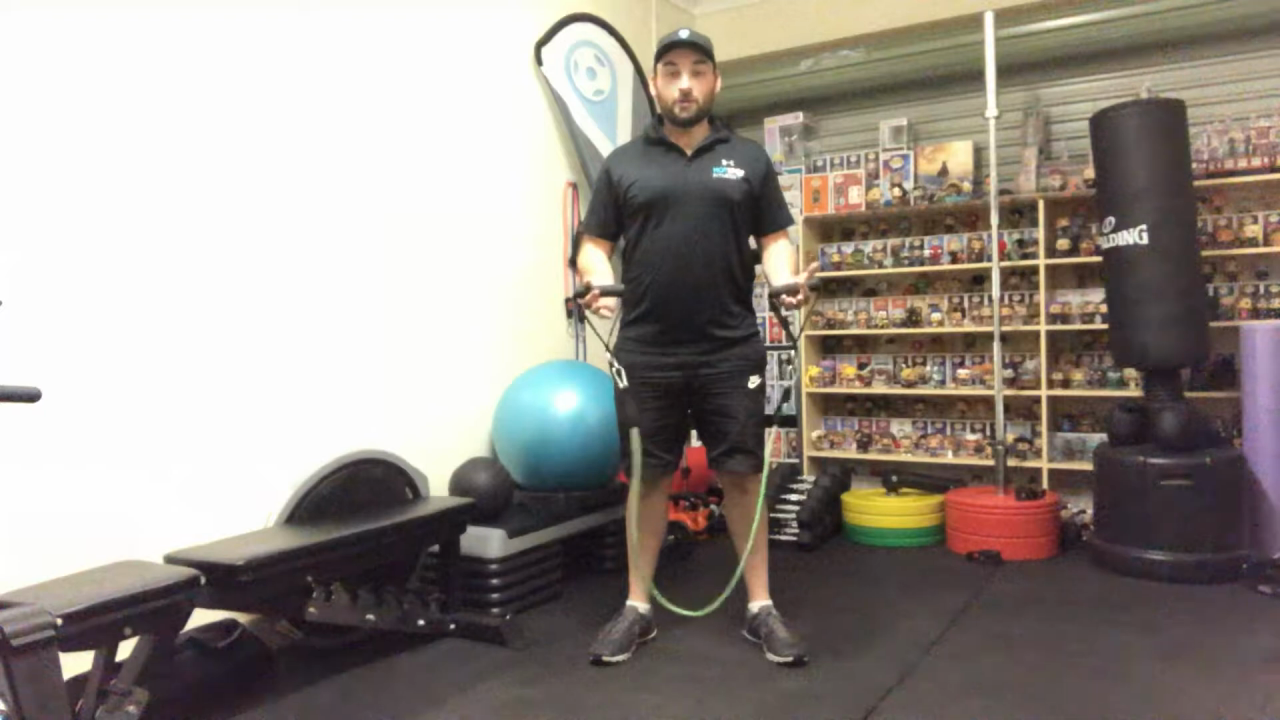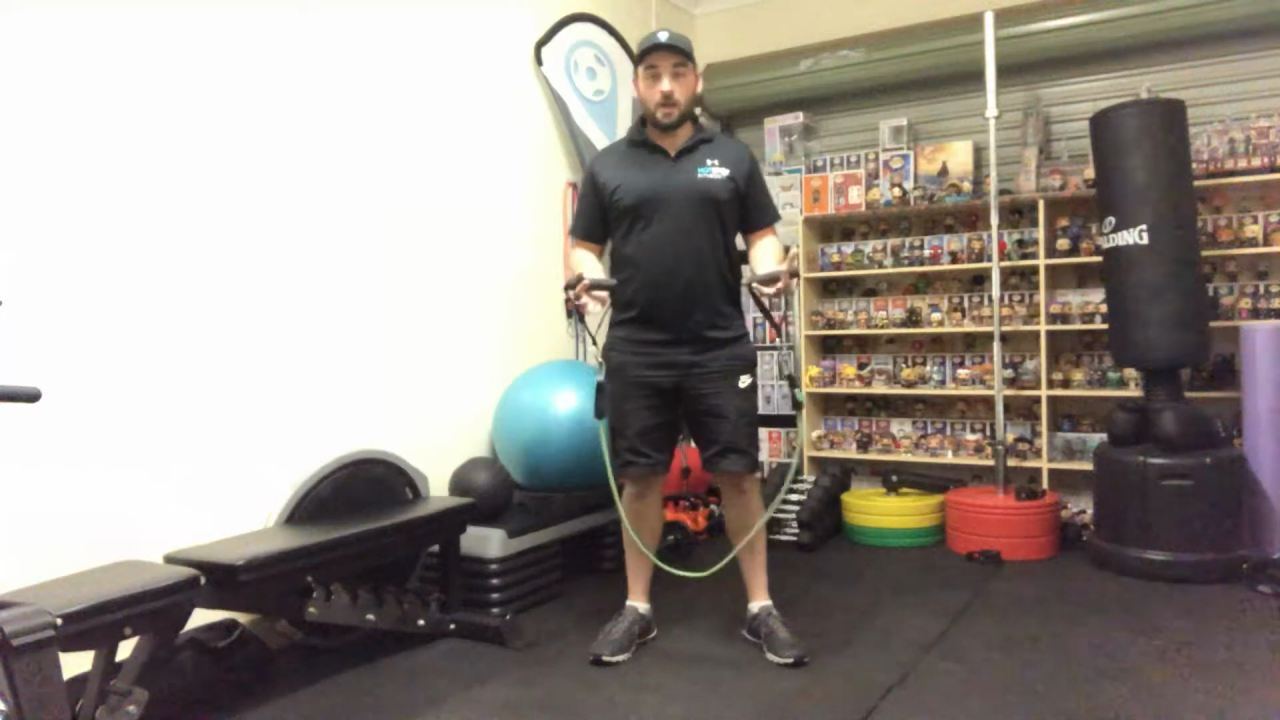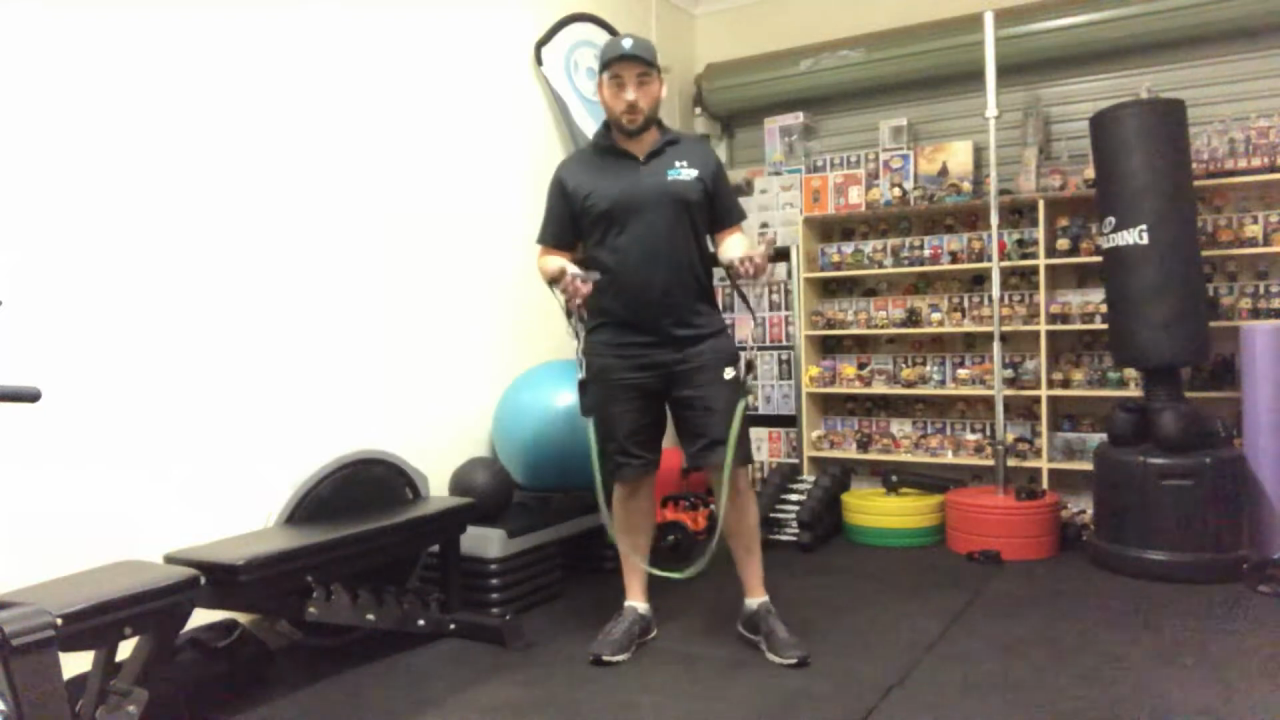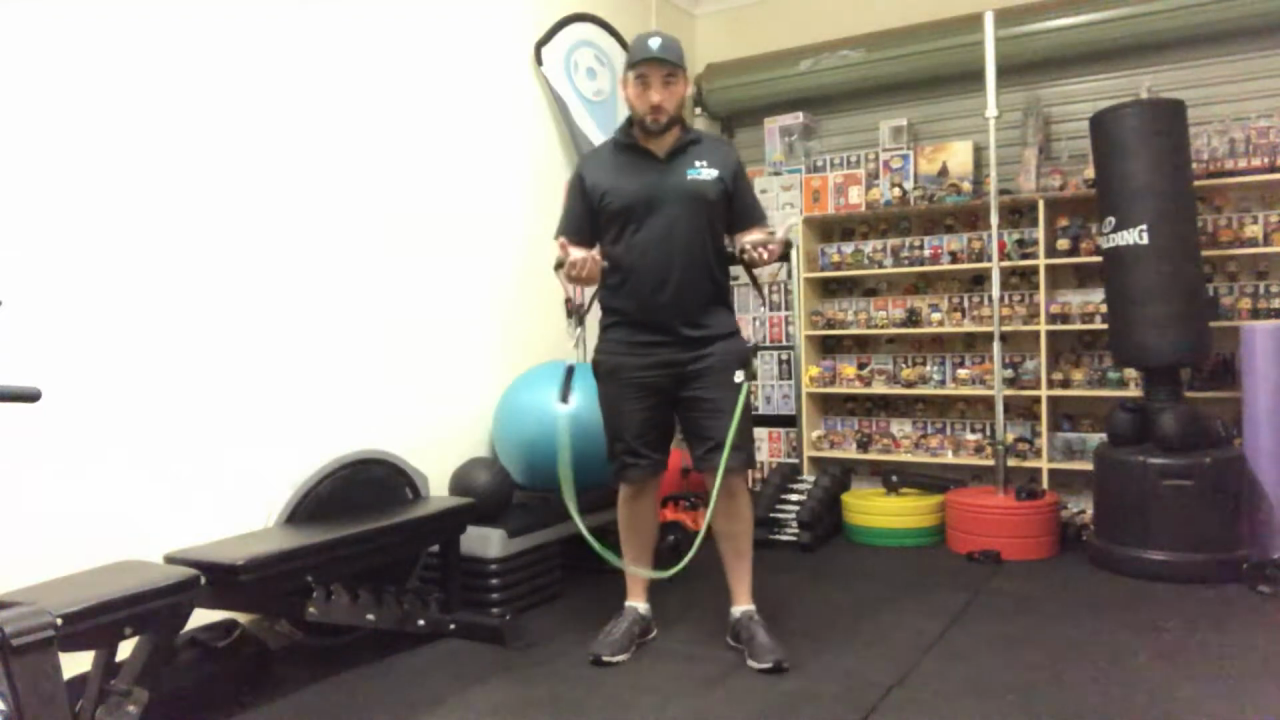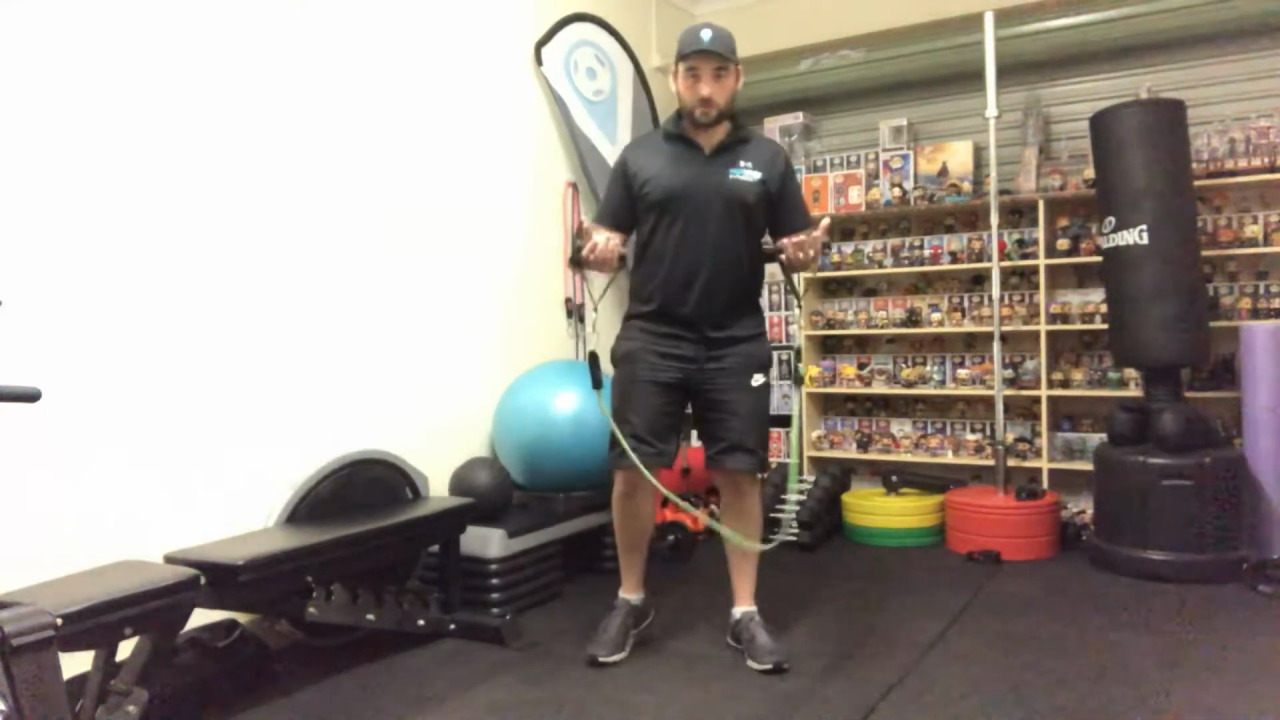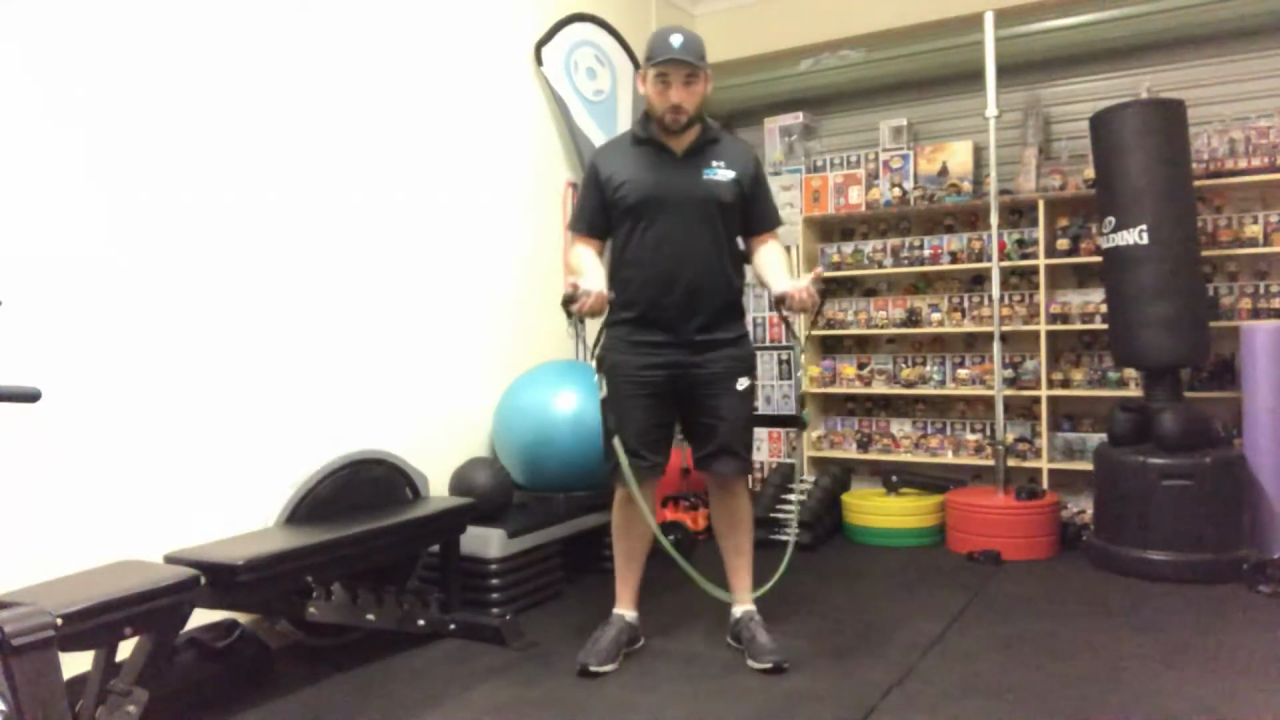
dt=0.4s
person 1, frame 1
left shoulder: (748, 159)
right shoulder: (624, 163)
left elbow: (774, 238)
right elbow: (594, 244)
left wrist: (786, 280)
right wrist: (598, 284)
left hip: (730, 349)
right hip: (646, 350)
left knee: (742, 474)
right knee: (647, 476)
left ankle: (760, 608)
right ankle: (638, 608)
person 1, frame 2
left shoulder: (732, 158)
right shoulder: (608, 166)
left elbow: (761, 234)
right elbow: (583, 245)
left wrist: (771, 270)
right wrist: (589, 278)
left hip: (720, 348)
right hip: (636, 350)
left knee: (738, 473)
right knee: (640, 477)
left ankle: (760, 609)
right ankle: (637, 608)
person 1, frame 3
left shoulder: (698, 158)
right shoulder: (576, 172)
left elbow: (726, 232)
right elbow: (551, 254)
left wrist: (742, 257)
right wrist: (563, 275)
left hip: (700, 341)
right hip: (617, 352)
left knee: (728, 468)
right knee: (630, 477)
left ankle: (757, 605)
right ankle: (636, 608)
person 1, frame 4
left shoulder: (720, 158)
right shoulder: (595, 168)
left elbow: (750, 234)
right elbow: (573, 259)
left wrist: (762, 249)
right wrist: (577, 268)
left hip: (712, 343)
right hip: (629, 349)
left knee: (728, 473)
right knee: (636, 477)
left ankle: (743, 613)
right ankle: (637, 609)
person 1, frame 5
left shoulder: (767, 158)
right shoulder: (640, 156)
left elbow: (793, 240)
right elbow: (606, 235)
left wrist: (804, 252)
right wrist: (601, 252)
left hip: (736, 343)
right hip: (651, 337)
left knee: (740, 474)
right knee: (633, 469)
left ankle: (744, 614)
right ankle: (630, 599)
person 1, frame 6
left shoulder: (737, 158)
right shoulder: (610, 160)
left elbow: (764, 241)
right elbow: (584, 244)
left wrist: (785, 283)
right wrist: (589, 283)
left hip: (720, 346)
right hip: (634, 347)
left knee: (728, 476)
right knee: (634, 480)
left ankle: (744, 613)
right ankle: (624, 616)
